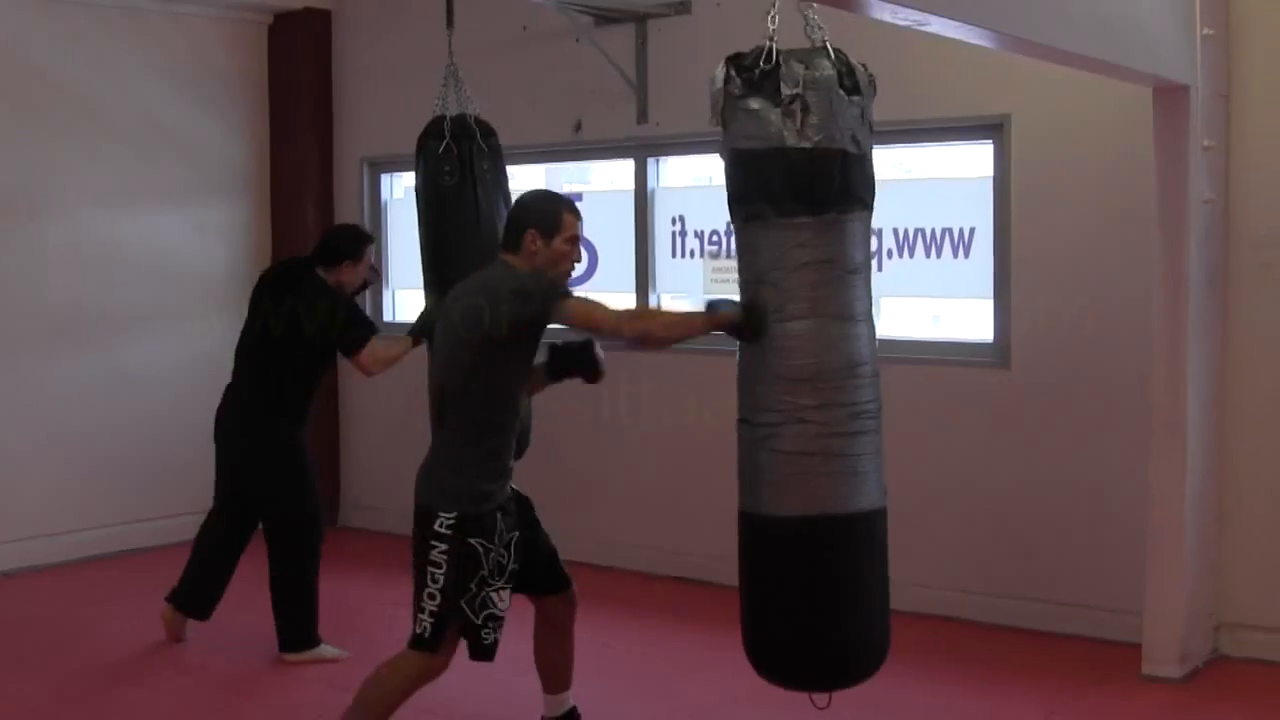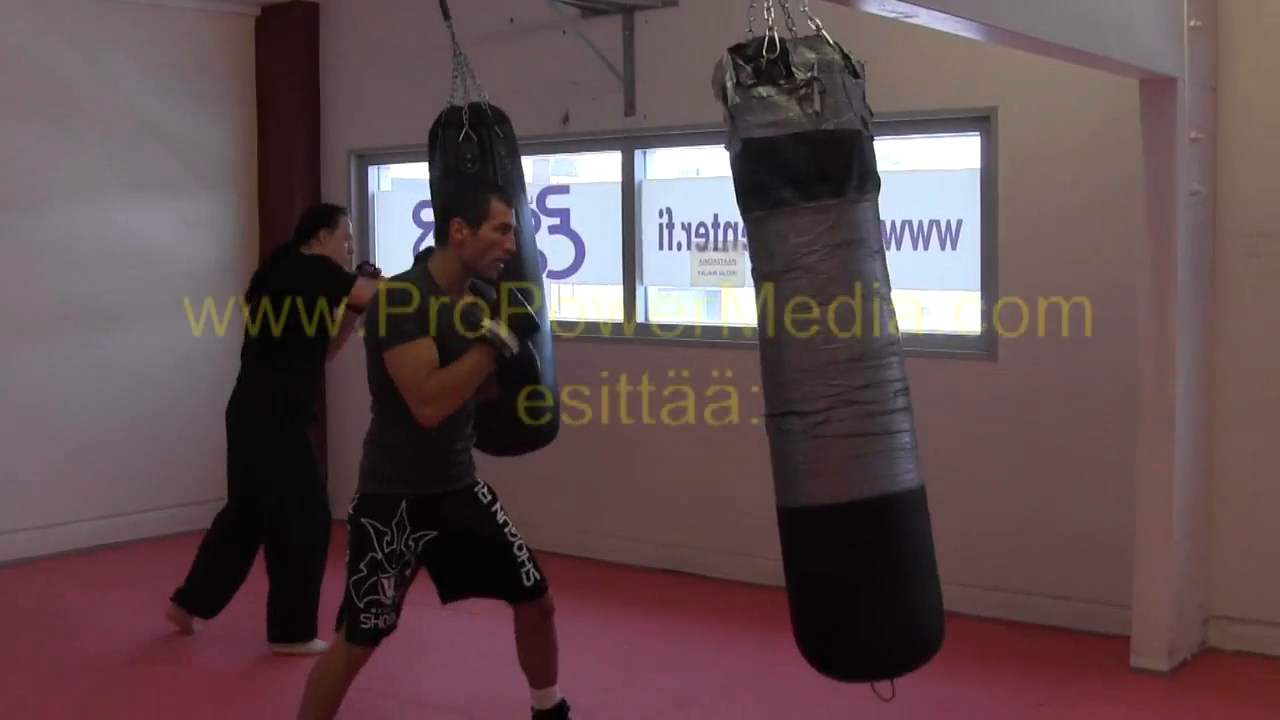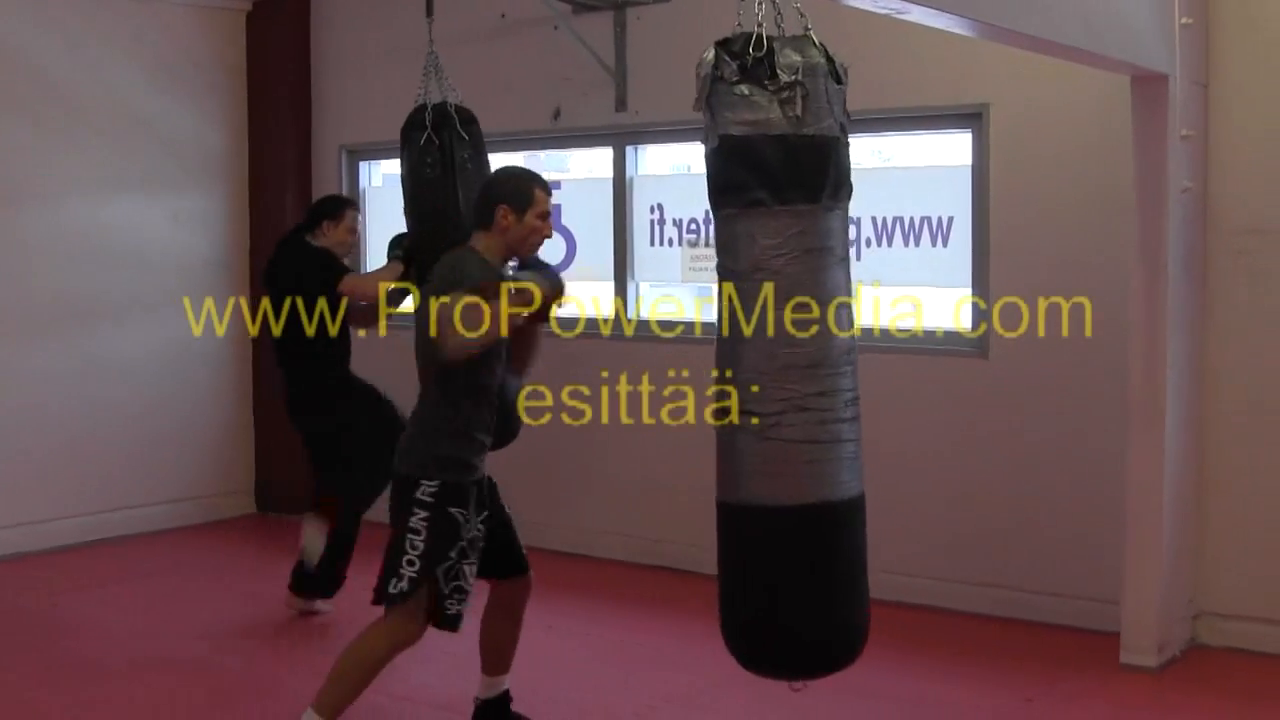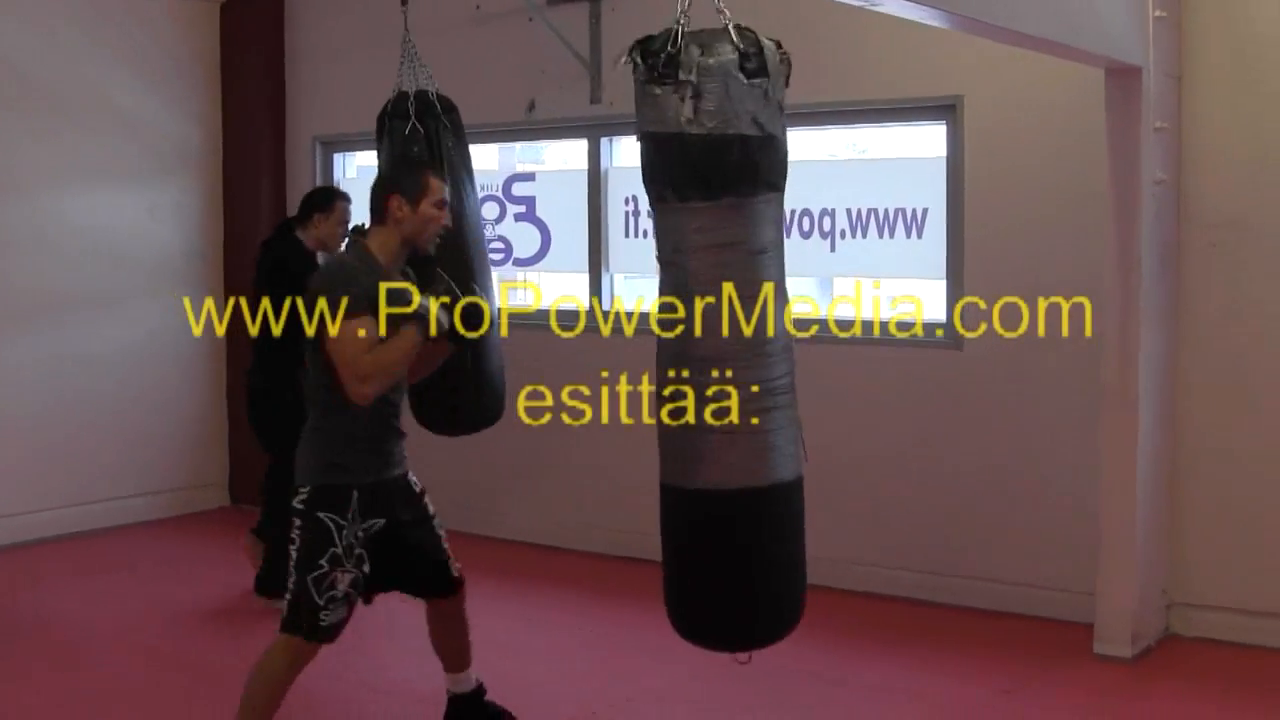
dt=0.5s
person 1, frame 1
left shoulder: (519, 290)
right shoulder: (517, 287)
right elbow: (629, 328)
left wrist: (556, 368)
right wrist: (724, 317)
left hip: (489, 492)
right hip: (458, 504)
left knee: (556, 597)
right knee: (430, 654)
person 1, frame 2
left shoulder: (473, 296)
right shoulder: (401, 299)
right elbow: (429, 406)
left wrist: (503, 367)
right wrist: (492, 336)
left hip: (459, 483)
right hip: (394, 496)
left knee: (535, 598)
right knee: (358, 640)
person 1, frame 3
left shoulder: (486, 274)
right shoulder: (463, 270)
right elbow: (454, 344)
right wrist: (525, 298)
left hip: (463, 468)
right hip: (437, 472)
left knee: (514, 582)
right knee: (408, 619)
person 1, frame 4
left shoulder: (395, 276)
right shoulder: (345, 277)
right elbow: (363, 382)
left wrist: (449, 332)
right wrist: (425, 319)
left hip: (386, 474)
right hip: (335, 484)
left knee: (445, 592)
right knee: (303, 634)
person 2, frame 1
left shoulder: (280, 278)
right shoulder: (330, 302)
right elbow: (371, 361)
left wrist: (350, 291)
right wrist: (416, 338)
left hip: (236, 418)
right hip: (270, 429)
left knee: (232, 515)
right knee: (299, 528)
left ankle: (181, 606)
right ankle: (298, 639)
person 2, frame 2
left shoulder: (280, 277)
right shoulder: (306, 271)
left elbow: (322, 347)
right elbow: (367, 297)
left hip: (256, 413)
right hip: (273, 418)
left knee: (248, 512)
right knee: (304, 519)
left ankle: (189, 604)
right ankle: (292, 631)
person 2, frame 3
left shoulder: (303, 265)
right shoulder: (310, 262)
left elbow: (356, 309)
right elbow: (361, 291)
left wrist: (398, 282)
right wrist: (400, 264)
left hip: (320, 390)
right hip: (326, 391)
left knee: (351, 471)
right knee: (388, 442)
left ankle: (309, 589)
right ankle: (324, 516)
person 2, frame 4
left shoulder: (290, 252)
right shoulder: (288, 258)
left hip: (279, 384)
right hip: (281, 385)
left knee: (292, 474)
right knee: (298, 478)
left ankle: (267, 537)
right ankle: (276, 582)
